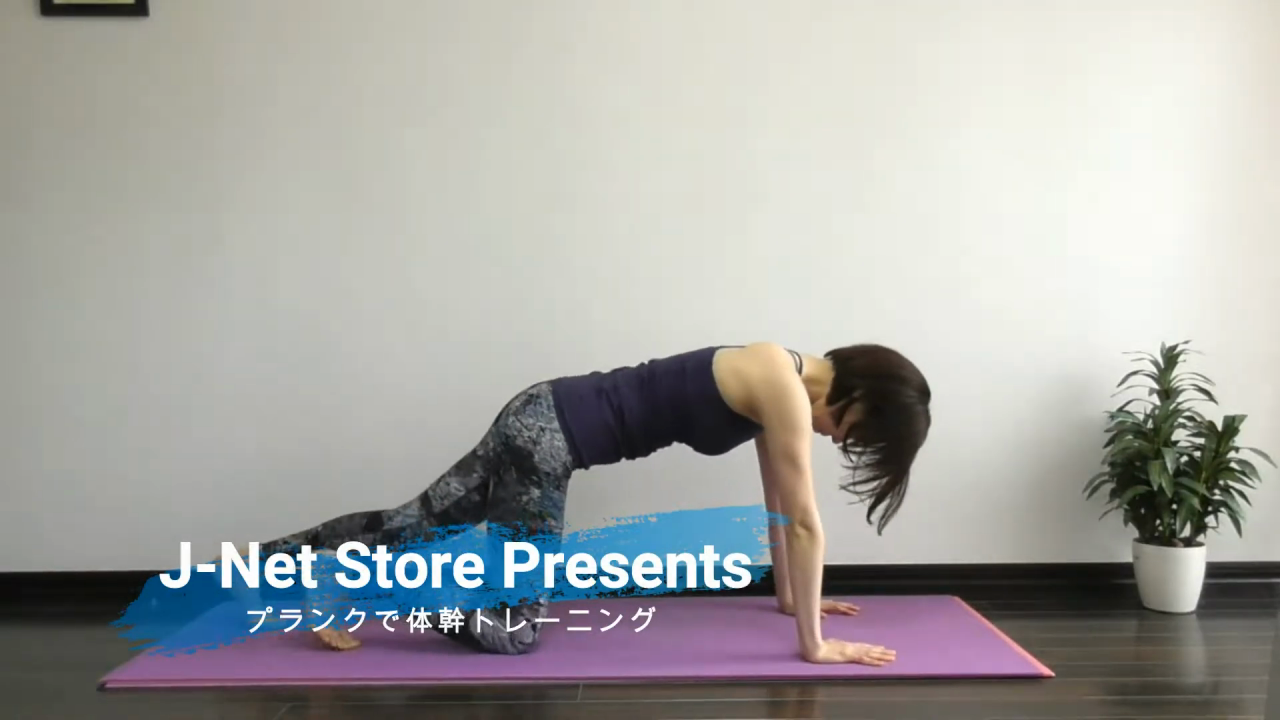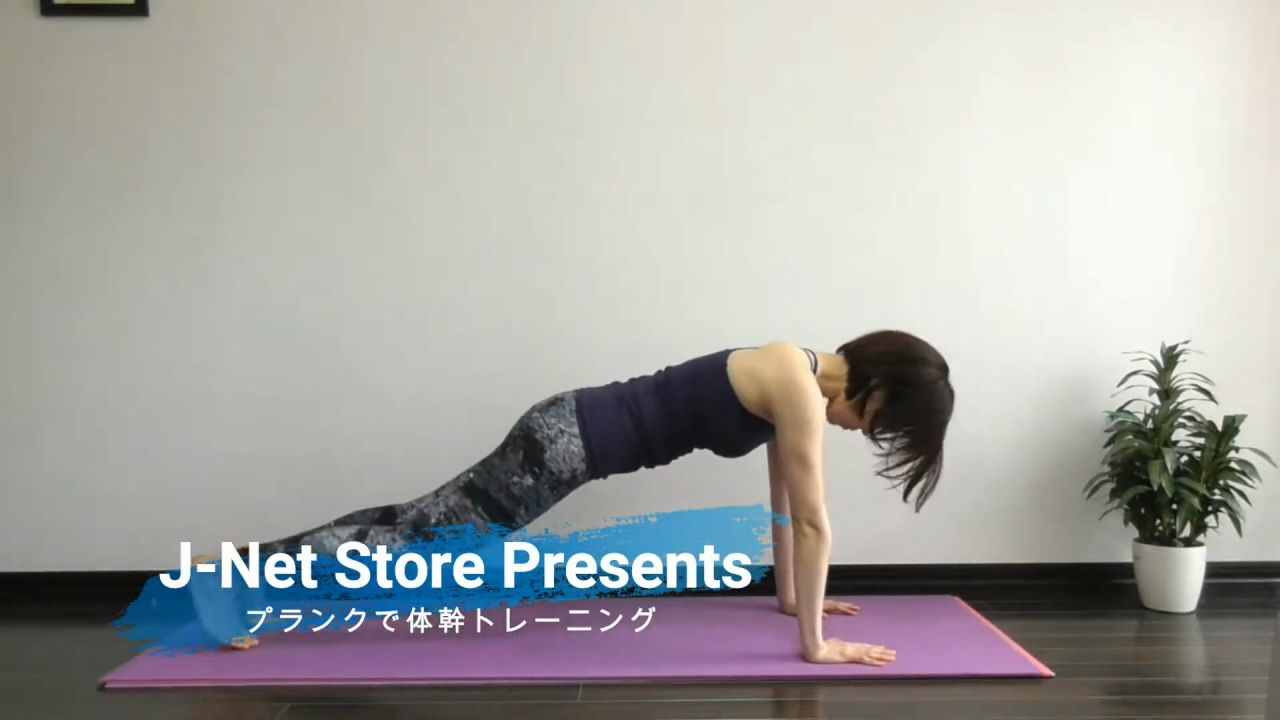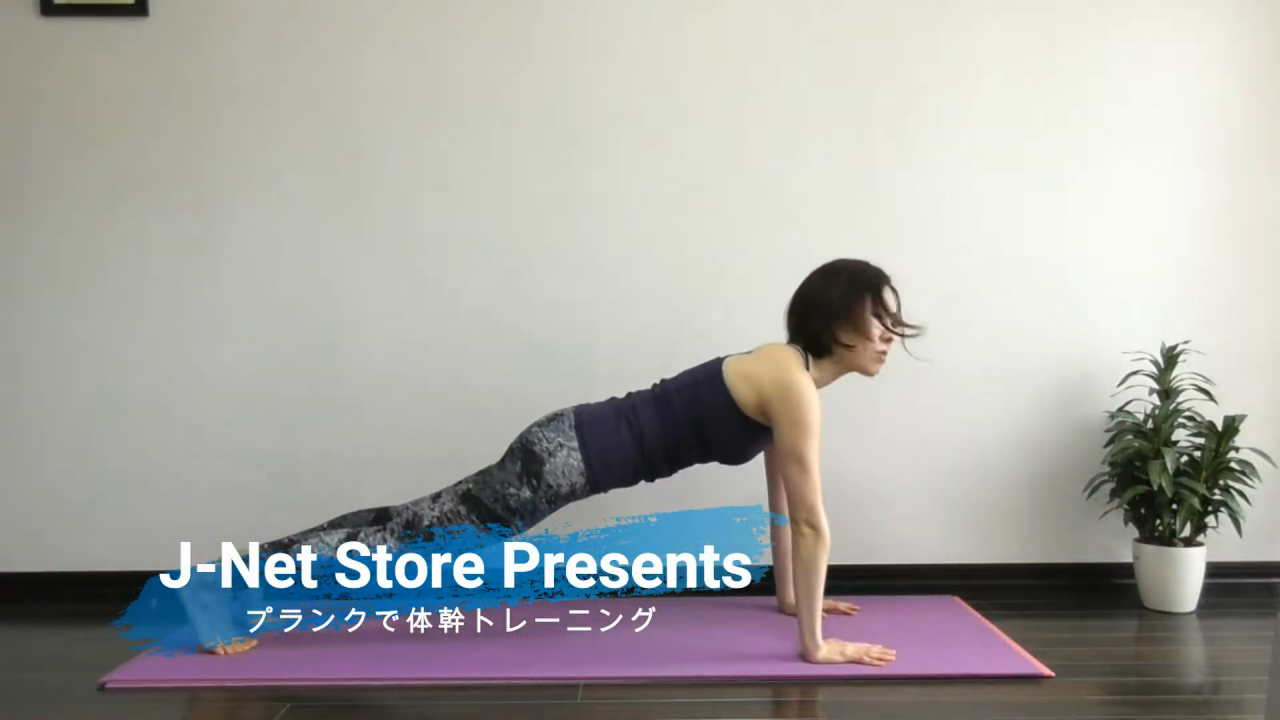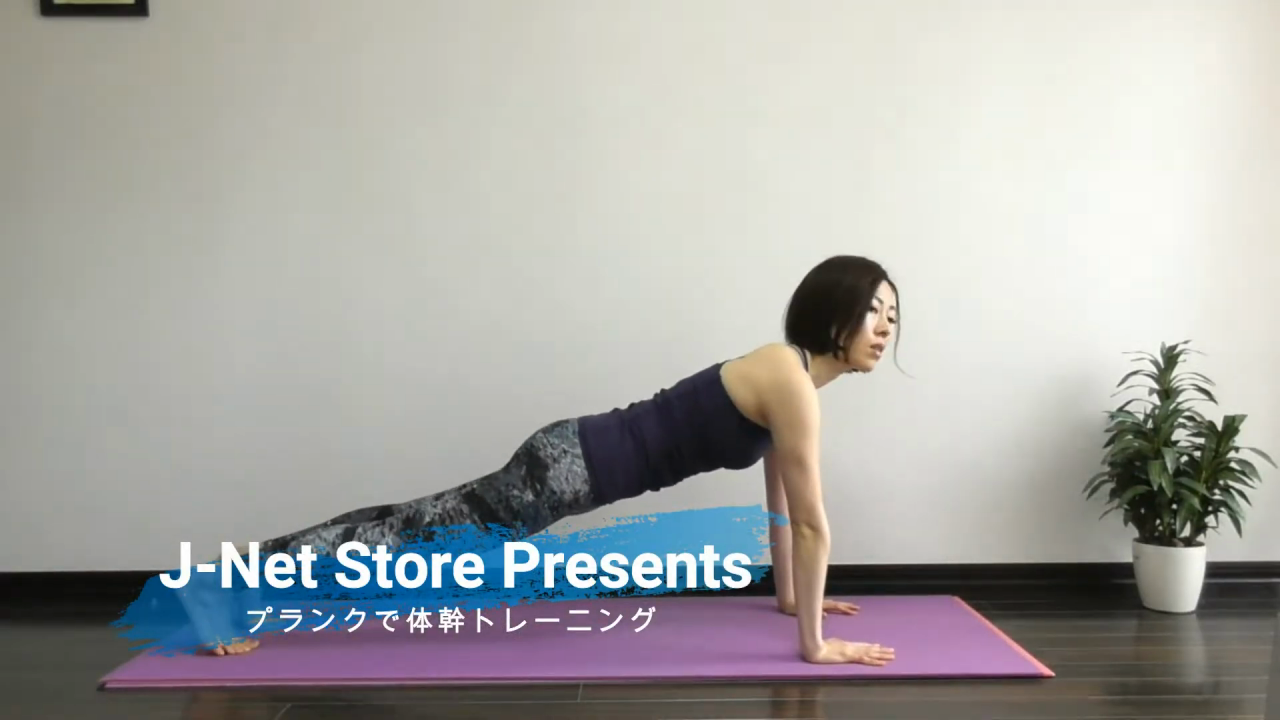
dt=0.5s
person 1, frame 1
left shoulder: (779, 383)
right shoulder: (786, 390)
left elbow: (776, 505)
right elbow: (802, 523)
left wrist: (789, 595)
right wrist: (814, 643)
left hip: (545, 420)
right hip: (547, 435)
left knee: (414, 524)
right knee: (509, 630)
left ankle: (263, 562)
person 1, frame 2
left shoulder: (795, 376)
right shoulder: (799, 389)
left elbow: (781, 504)
right elbow: (811, 522)
left wrist: (790, 595)
right wrist: (816, 642)
left hip: (571, 434)
right hip: (564, 444)
left knee: (421, 529)
right knee: (417, 538)
person 1, frame 3
left shoulder: (784, 373)
right shoulder: (794, 385)
left elbow: (781, 503)
right elbow: (810, 521)
left wrist: (790, 596)
right wrist: (816, 642)
left hip: (575, 446)
right hip: (568, 457)
left knee: (415, 526)
right knee: (409, 537)
person 1, frame 4
left shoulder: (787, 371)
right shoulder: (791, 383)
left elbow: (778, 499)
right elbow: (810, 522)
left wrist: (790, 596)
right wrist: (816, 642)
left hip: (580, 459)
right hip: (569, 469)
left knee: (410, 526)
right knee: (399, 535)
